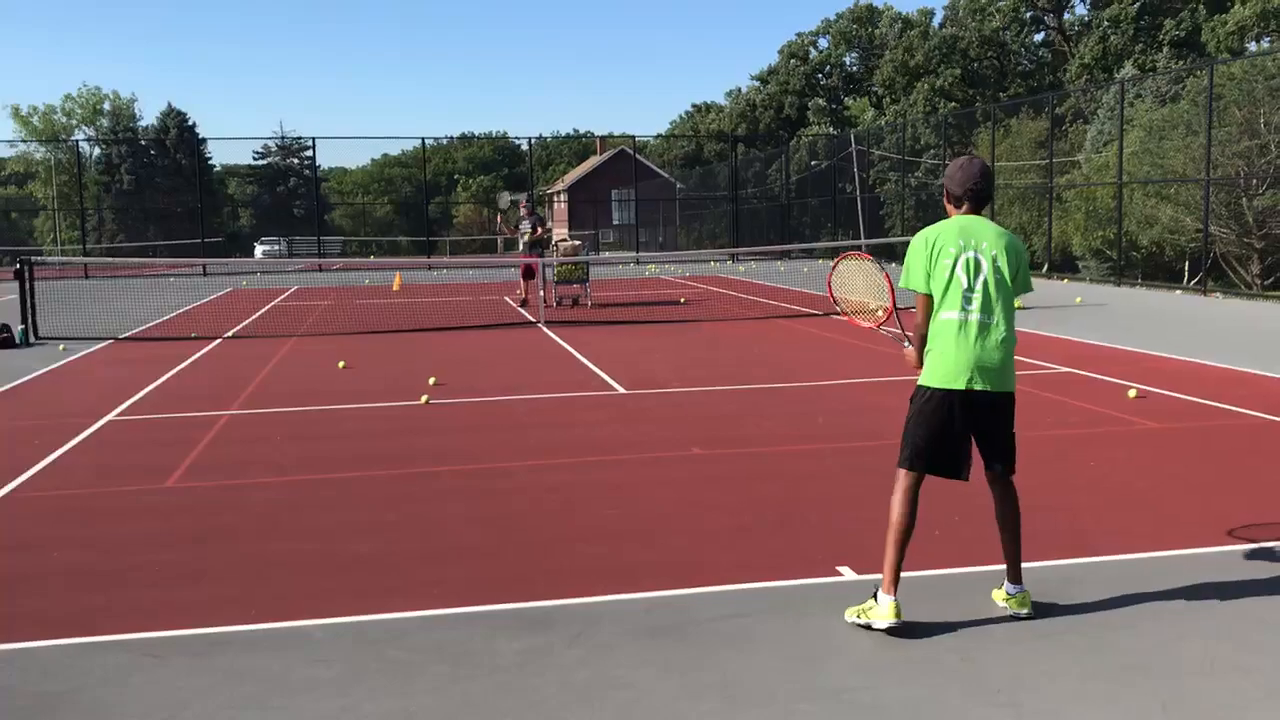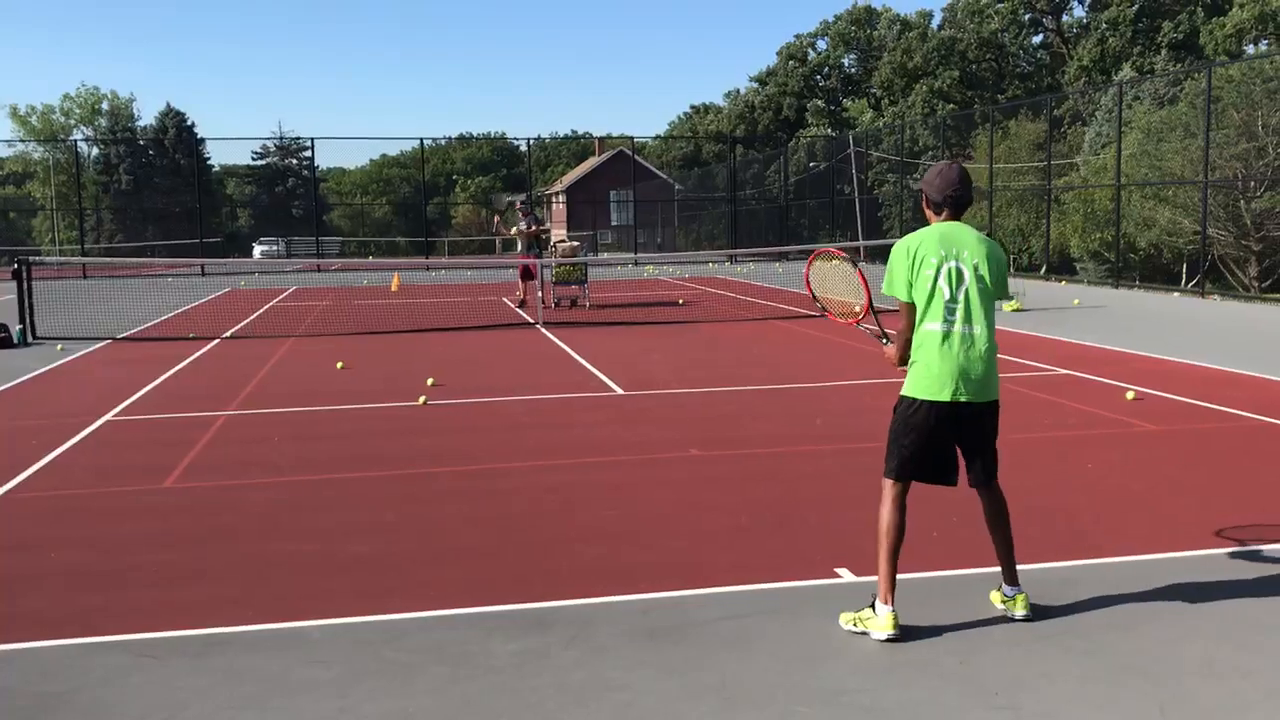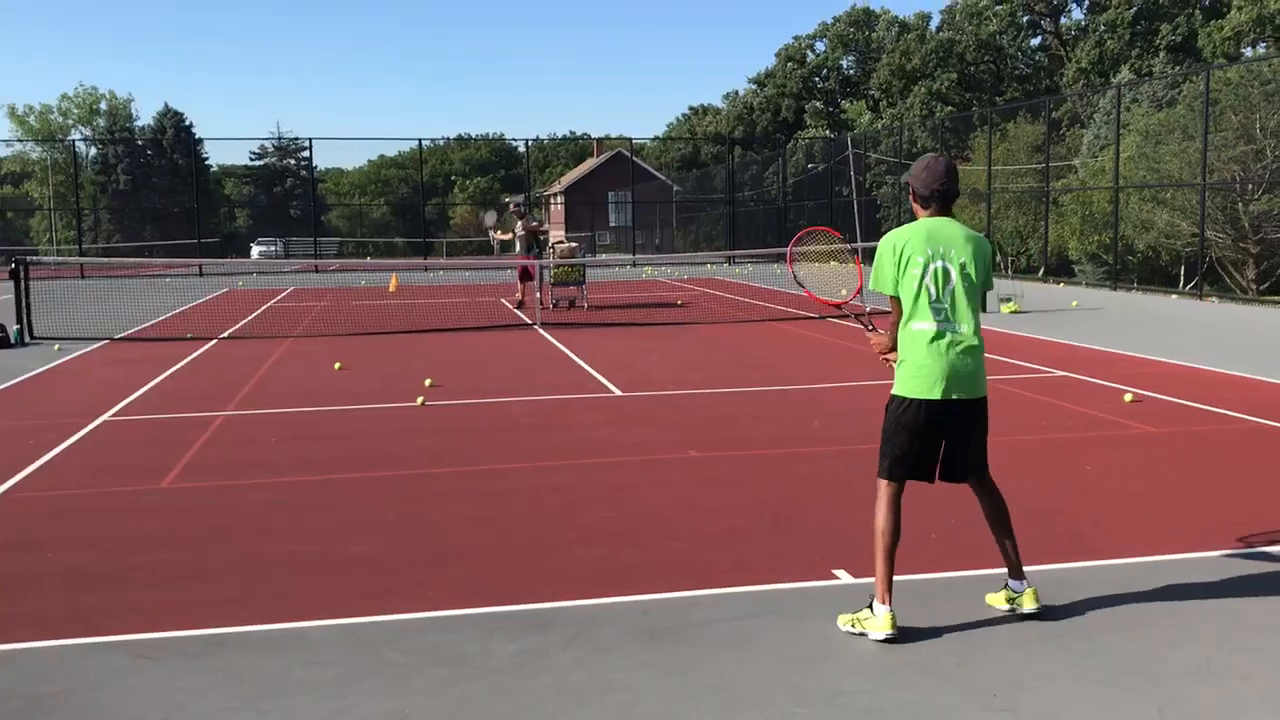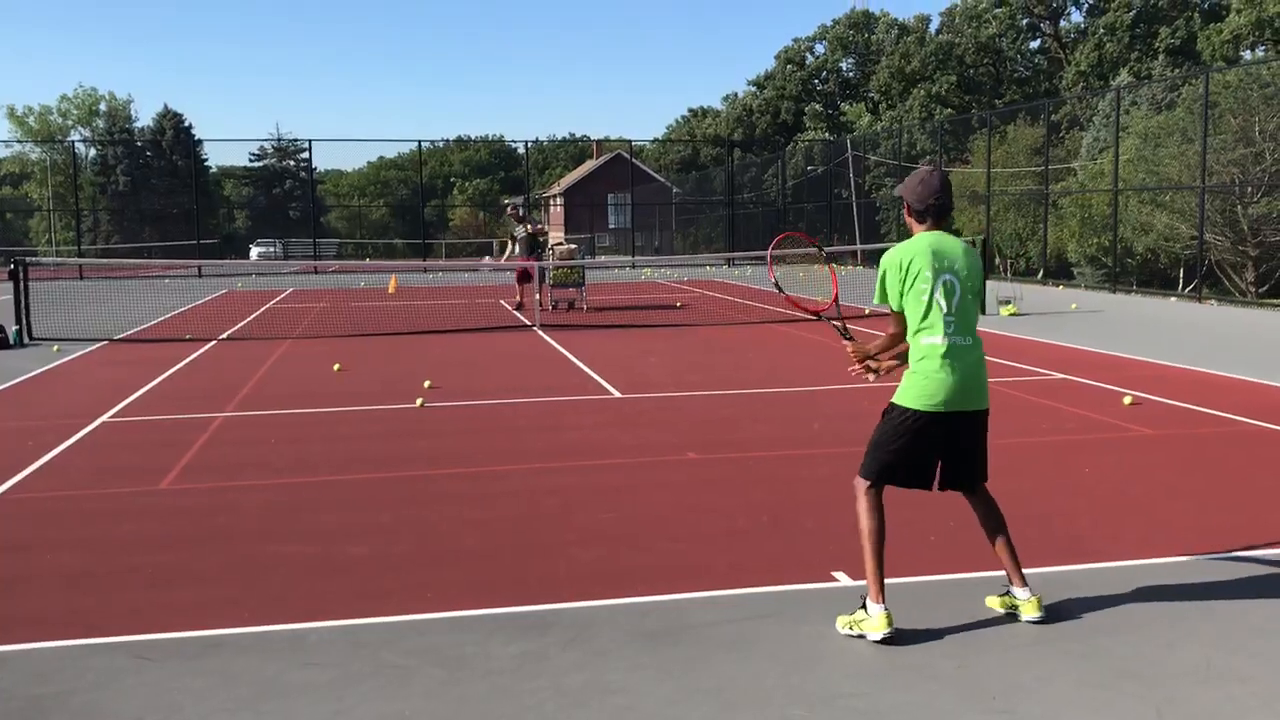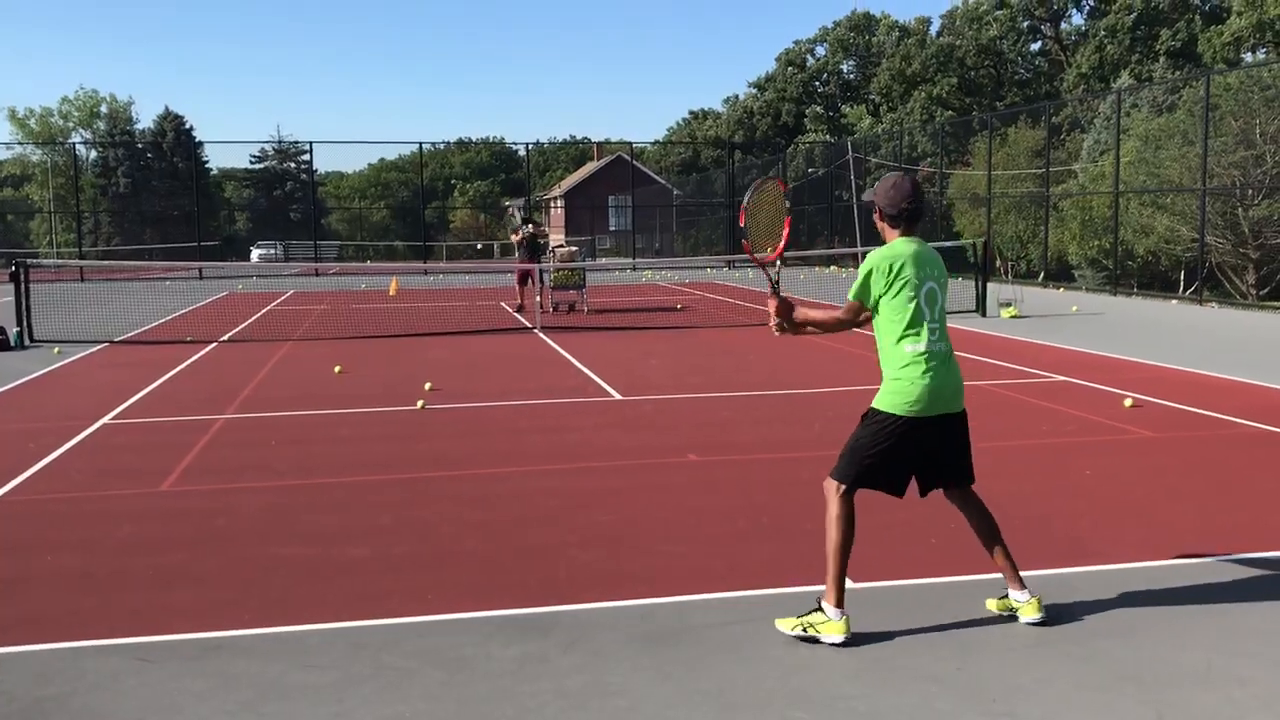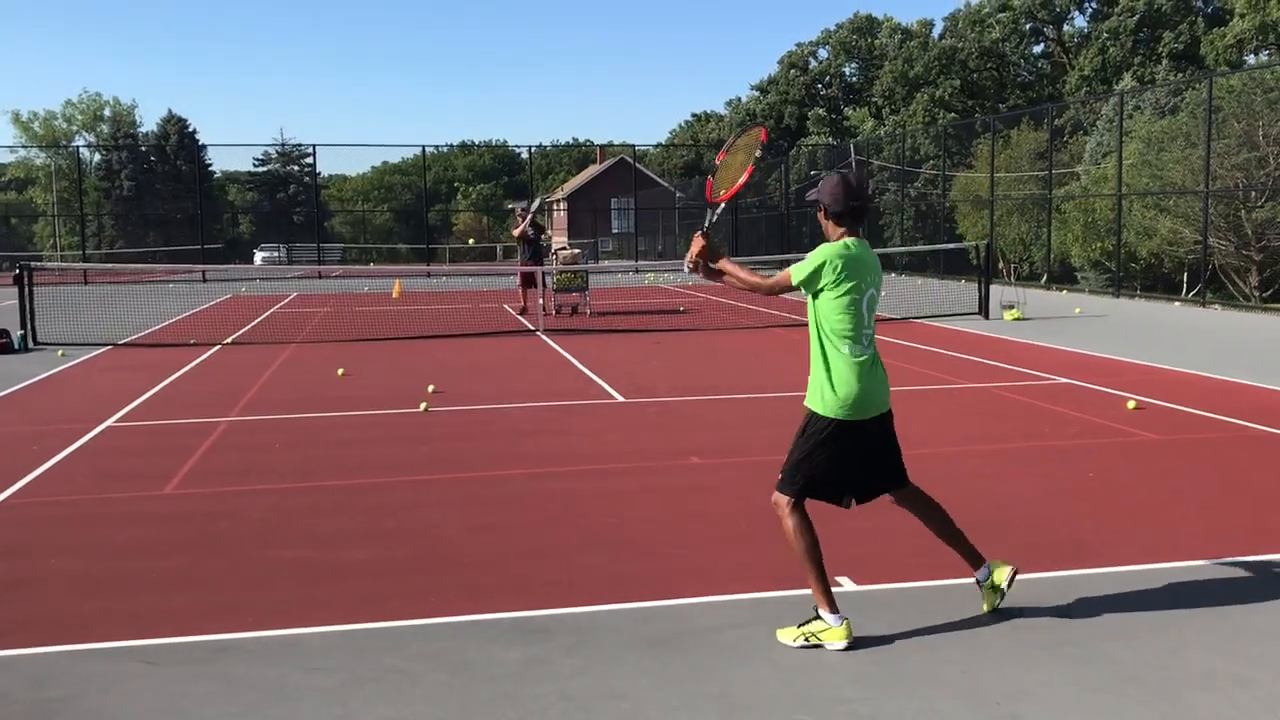
dt=0.2s
person 1, frame 1
left shoulder: (928, 238)
right shoulder: (1011, 242)
left elbow: (924, 314)
right elbow: (1002, 309)
left wrist: (916, 352)
left hip: (944, 375)
right hip: (997, 377)
left knee: (908, 477)
right knee: (1000, 477)
left ankle: (886, 599)
right ankle: (1014, 589)
person 1, frame 2
left shoulder: (909, 245)
right shoulder: (990, 249)
left elbow: (906, 323)
right elbow: (977, 316)
left wrist: (899, 355)
left hip: (928, 384)
right hip: (980, 384)
left knee: (894, 486)
right knee: (986, 484)
left ankle: (883, 607)
right ankle: (1012, 591)
person 1, frame 3
left shoulder: (895, 241)
right shoulder: (977, 243)
left elbow: (898, 318)
right elbow: (964, 311)
left wrist: (886, 344)
left hip: (919, 382)
right hip: (969, 380)
left knee: (889, 486)
right knee: (979, 478)
left ankle: (881, 609)
right ankle: (1019, 587)
person 1, frame 4
left shoulder: (899, 256)
right shoulder: (970, 255)
left elbow: (900, 331)
left wrist: (865, 353)
right wrist: (886, 362)
left hip: (924, 393)
right hip: (972, 391)
left knee: (867, 486)
right knee: (973, 488)
left ankle: (875, 608)
right ankle: (1022, 593)
person 1, frame 5
left shoulder: (881, 260)
right shoulder: (933, 258)
left elbow: (847, 316)
left wrist: (794, 314)
right wrist: (804, 322)
left hip: (903, 398)
right hip: (947, 396)
left knee: (838, 487)
right knee: (961, 491)
left ankle: (831, 612)
right ankle: (1021, 595)
person 1, frame 6
left shoulder: (830, 256)
right shoulder: (867, 258)
left elbow: (770, 286)
right elbow: (787, 288)
left wrist: (717, 261)
right wrist: (723, 270)
left hip: (837, 404)
right hip: (872, 399)
left knee: (786, 501)
right knee: (903, 492)
left ankle: (830, 621)
right ankle: (988, 573)
